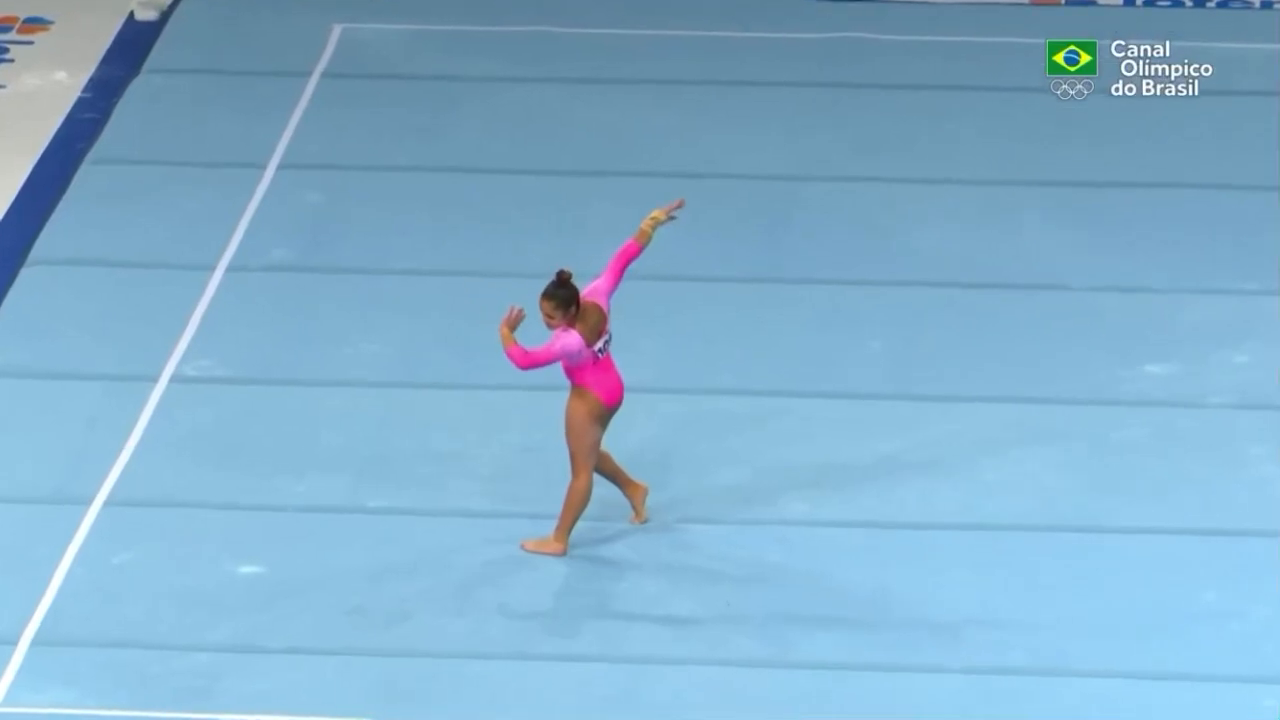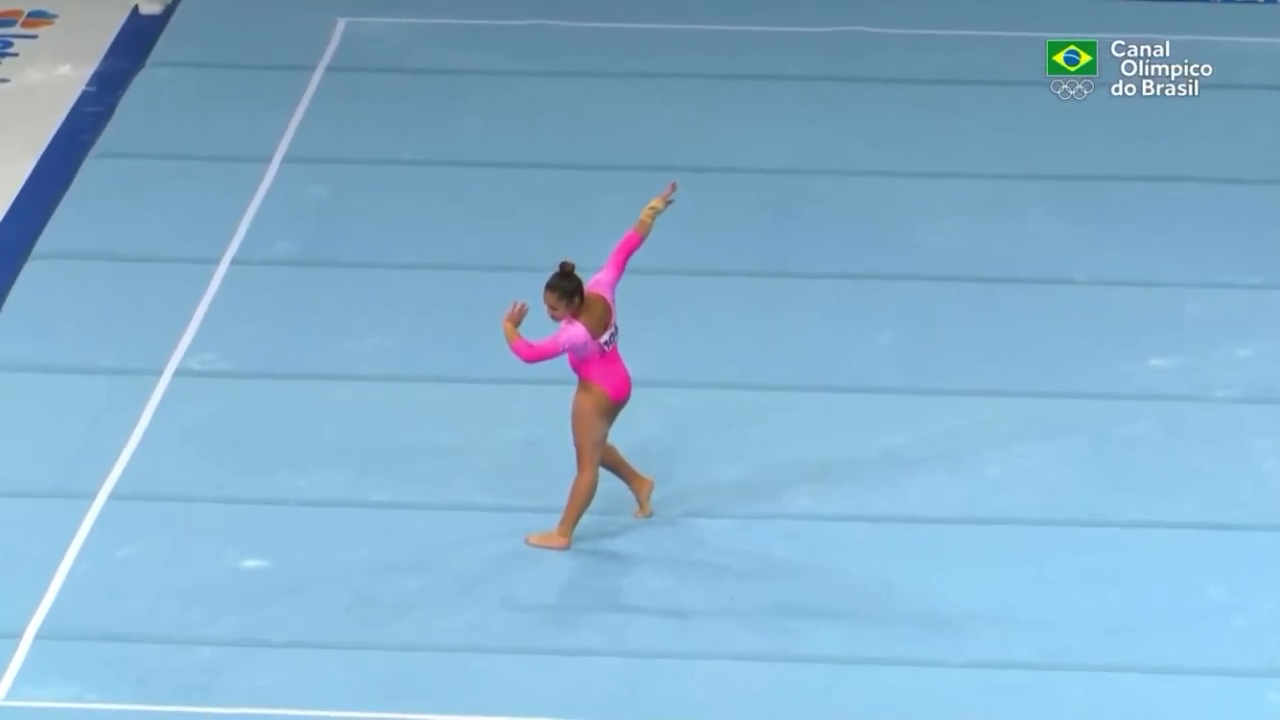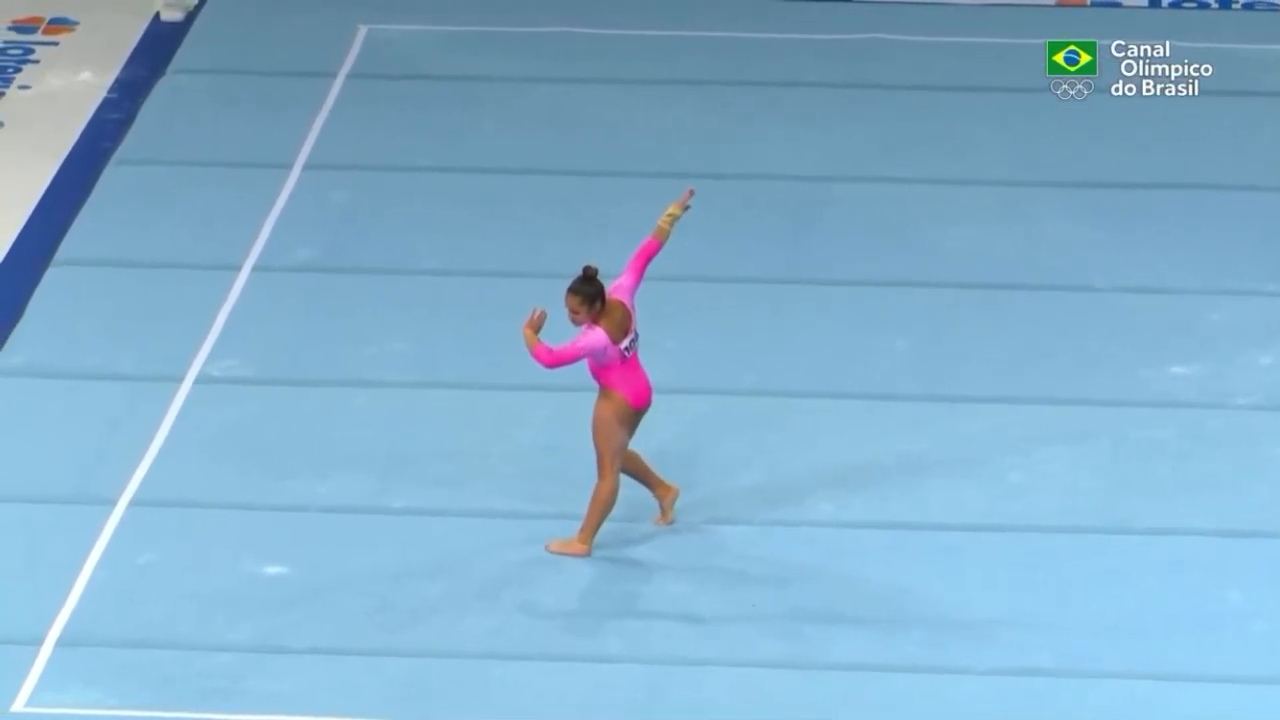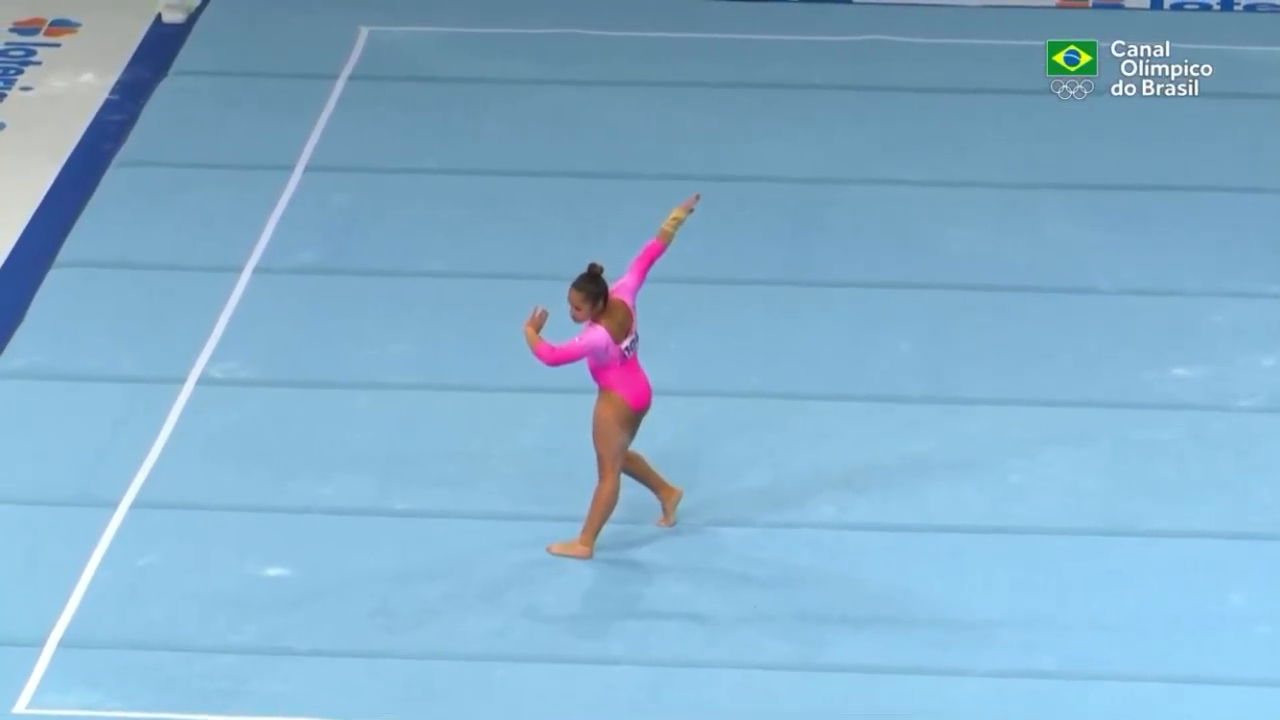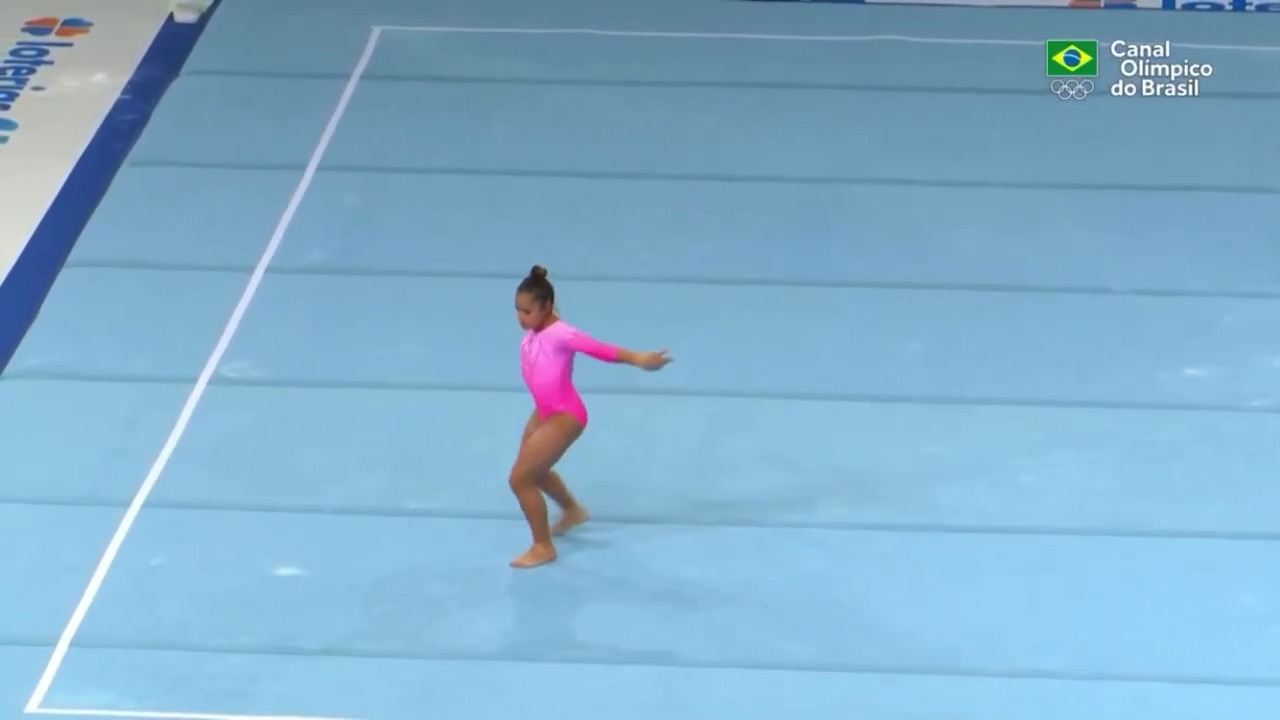
dt=1s
person 1, frame 1
left shoulder: (570, 341)
right shoulder: (595, 298)
left elbow: (523, 360)
right elbow: (622, 259)
left wrist: (505, 332)
right wrist: (652, 223)
left hip: (590, 400)
right hip: (610, 389)
left knee: (581, 470)
right knee: (588, 453)
left ankle: (558, 540)
right ankle: (633, 488)
person 1, frame 2
left shoulder: (575, 333)
right shoulder: (601, 290)
left elbow: (529, 354)
right elbow: (624, 250)
left wrist: (509, 328)
right wrist: (650, 213)
left hip: (597, 393)
right hip: (618, 383)
left knee: (587, 464)
right knee: (595, 448)
left ankle: (562, 534)
right ankle: (639, 483)
person 1, frame 3
left shoulder: (596, 338)
right shoulder: (621, 295)
left elbow: (549, 358)
right elbow: (643, 256)
left wrist: (529, 334)
right wrist: (669, 219)
left hip: (618, 399)
right hip: (639, 390)
left knee: (608, 471)
right knee: (617, 455)
left ankle: (582, 541)
right ankle: (663, 490)
person 1, frame 4
left shoulder: (596, 337)
right shoulder: (623, 296)
left elbow: (551, 356)
right elbow: (649, 255)
left wrist: (530, 332)
right wrist: (676, 218)
left hip: (617, 400)
right hip: (638, 391)
left knee: (608, 472)
right knee: (618, 456)
left ankle: (584, 543)
right ankle: (667, 492)
person 1, frame 5
left shoulder: (559, 334)
right shoulder: (535, 325)
left elbow: (596, 347)
left wrist: (637, 358)
left hip: (564, 417)
right hip: (545, 412)
left knee: (520, 479)
right knee: (534, 472)
left ankle: (543, 547)
right ankle: (572, 510)
